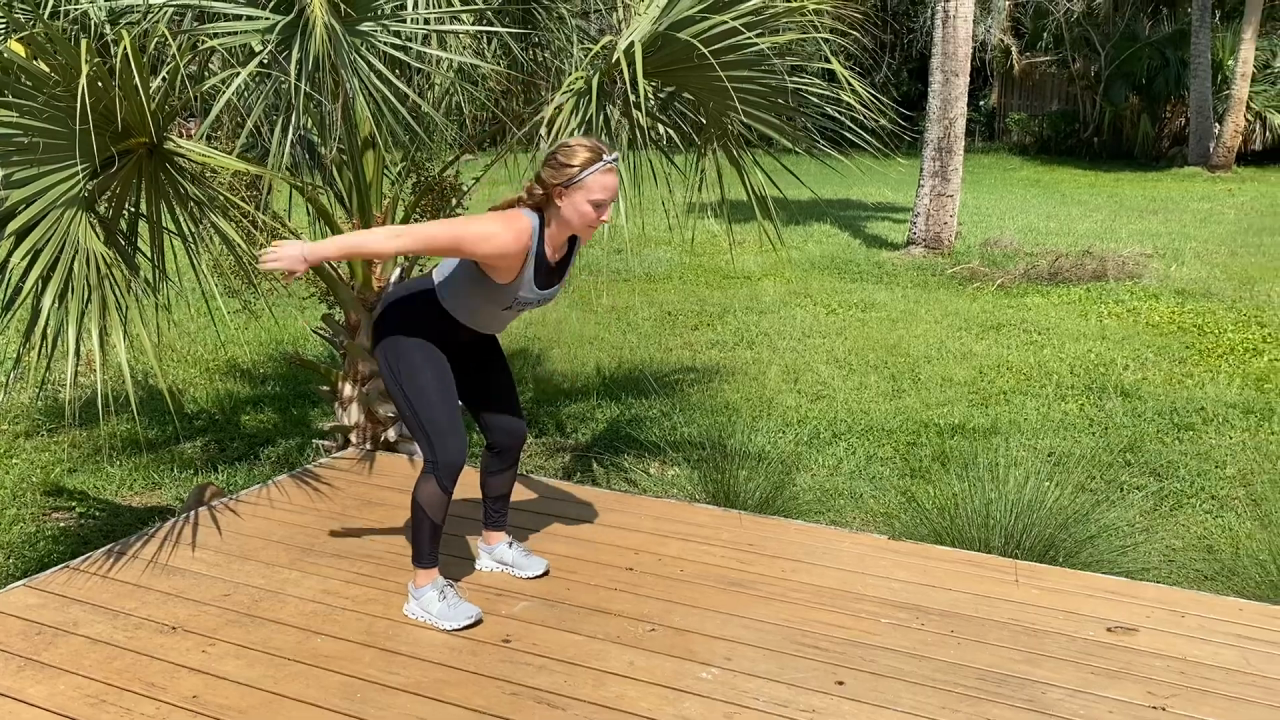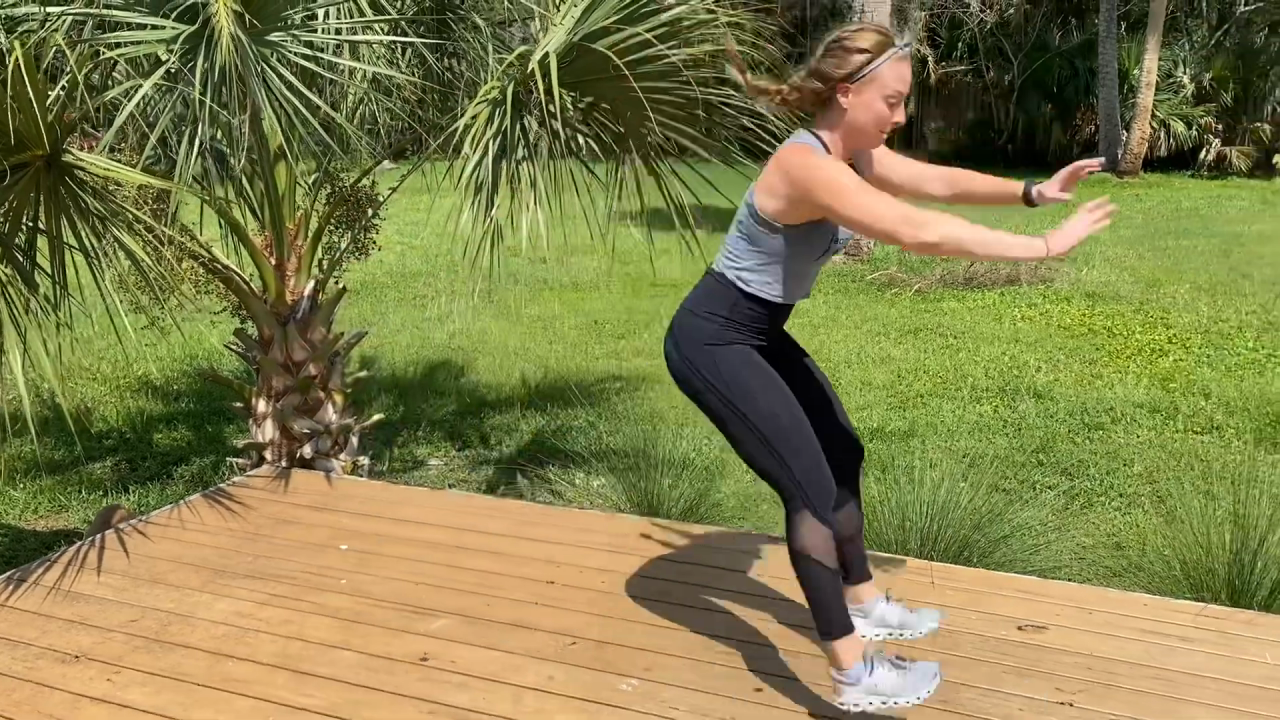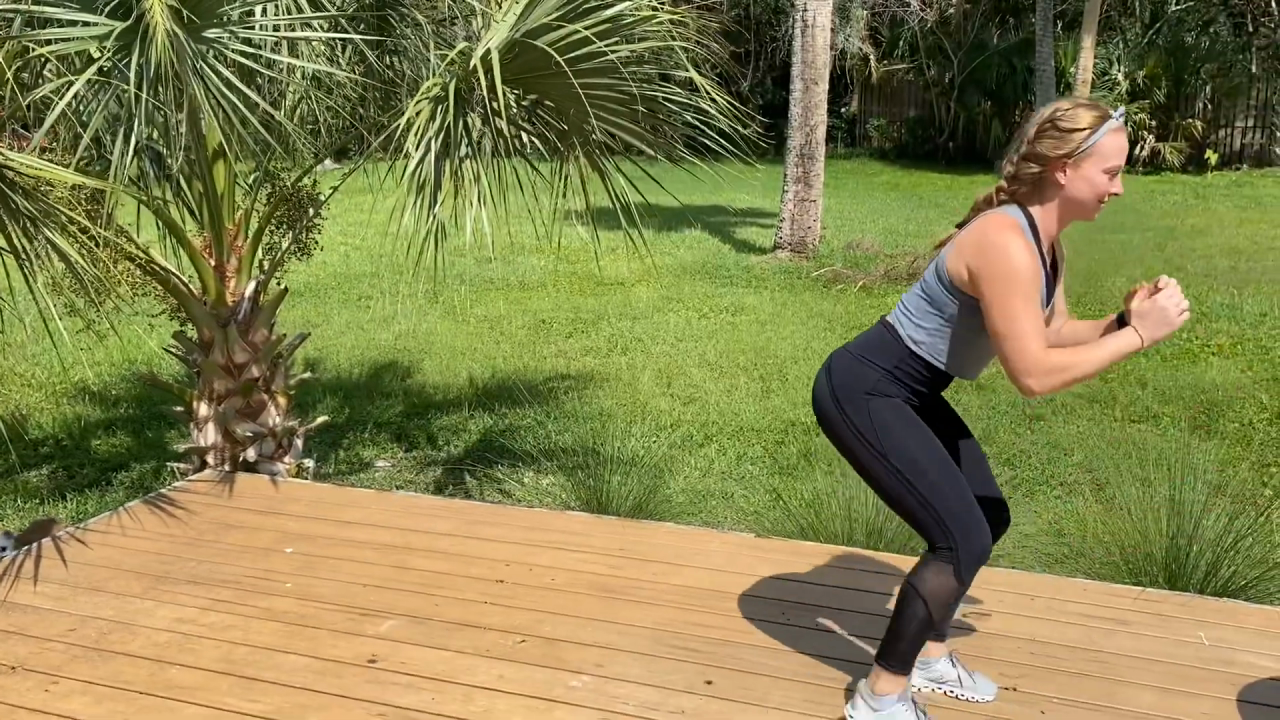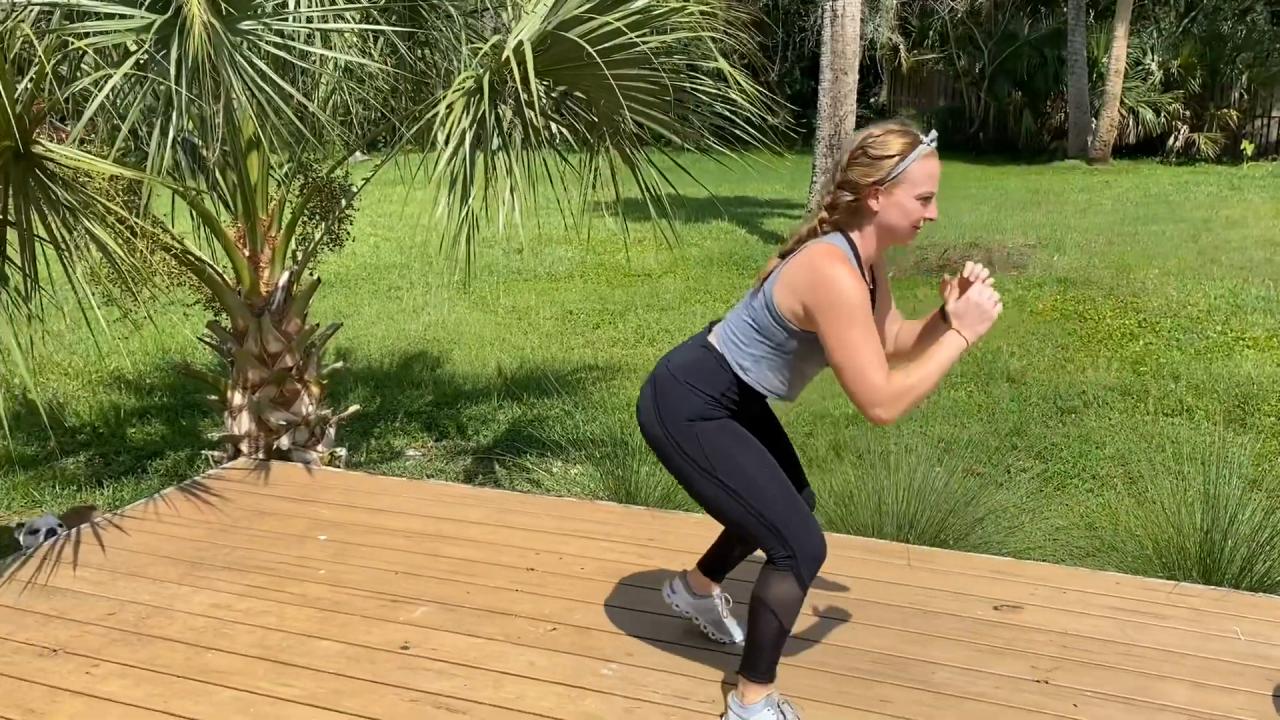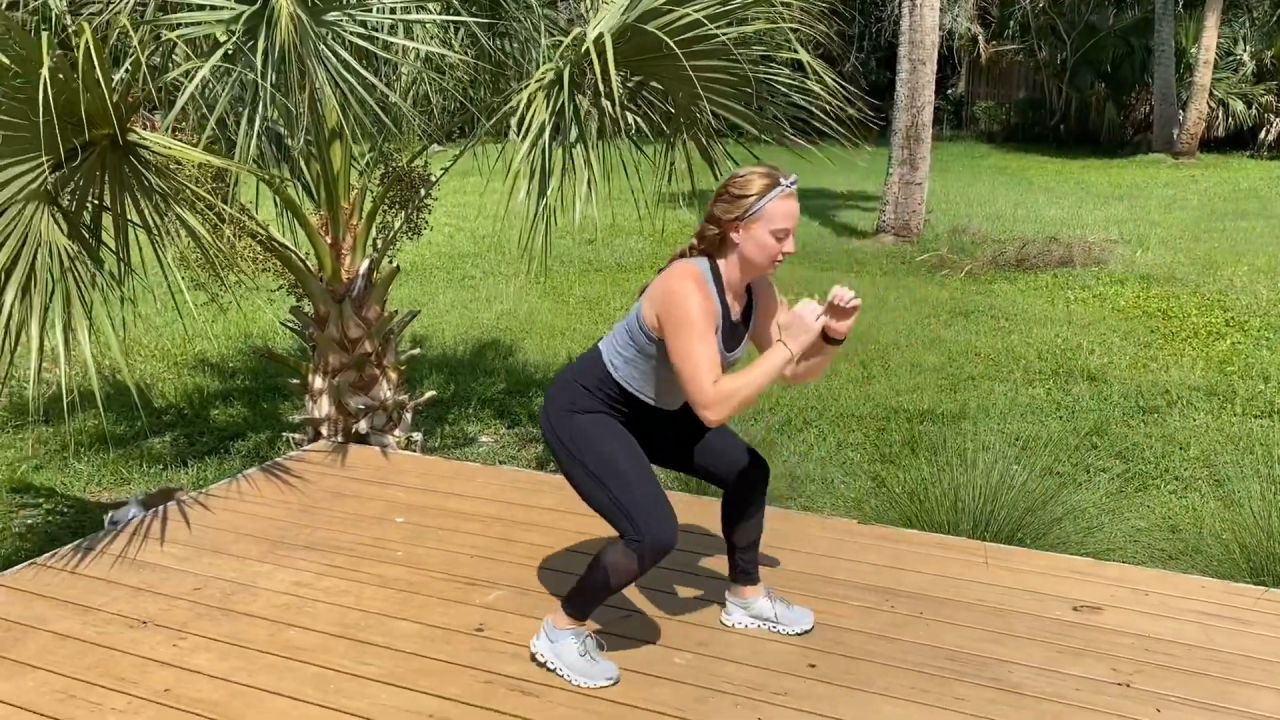
dt=1s
person 1, frame 1
left shoulder: (575, 230)
right shoulder: (509, 234)
right elbow: (400, 238)
right wrist: (312, 253)
left hip: (467, 332)
right hip: (411, 328)
left knee: (510, 433)
right knee: (446, 454)
left ankle: (495, 543)
right ankle: (423, 586)
person 1, frame 2
left shoulder: (852, 154)
right shoulder: (806, 166)
left elbow: (938, 182)
right elbow: (919, 234)
left wrist: (1034, 192)
right wrist: (1042, 245)
left hip: (757, 336)
right hip: (711, 340)
left knee: (842, 457)
right knee: (813, 484)
left ankle: (861, 600)
person 1, frame 3
left shoulder: (1042, 234)
right shoulder: (1005, 242)
left elbow: (1056, 334)
right elbow: (1035, 374)
left wrist: (1125, 320)
right wrist: (1138, 336)
left hip: (907, 389)
right hip: (862, 392)
left knee: (985, 514)
right knee: (963, 540)
left ankle: (923, 653)
person 1, frame 4
left shoulder: (860, 254)
right shoulder: (833, 274)
left elbow: (892, 345)
right elbow: (882, 403)
left wrist: (948, 314)
right wrist: (962, 334)
left hip: (729, 394)
right hip: (686, 409)
left knee: (790, 506)
right knee: (800, 548)
left ankle: (693, 588)
person 1, frame 5
left shoulder: (755, 286)
right shoulder: (688, 289)
left elbow: (796, 370)
right elbow: (713, 405)
left wrist: (830, 334)
right wrist: (789, 342)
left hip: (642, 405)
right hip: (579, 408)
left knee: (746, 471)
right knee: (653, 533)
left ankle: (746, 598)
right ankle: (559, 631)
